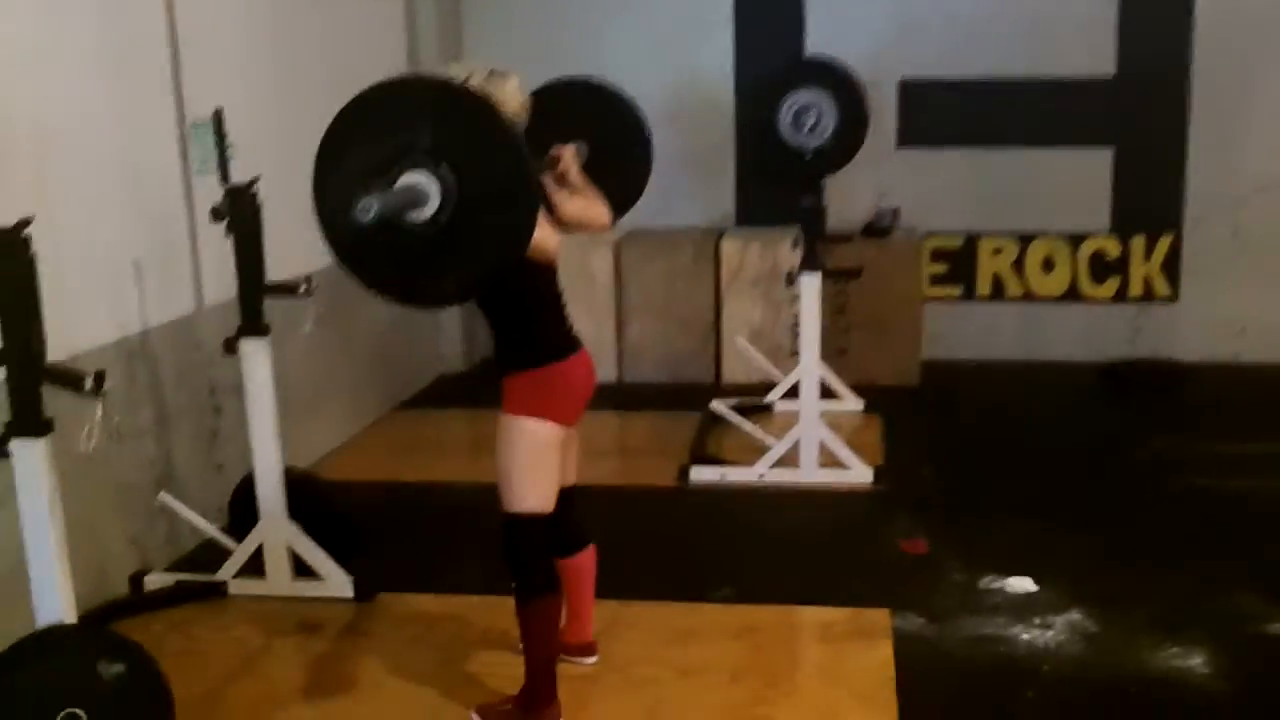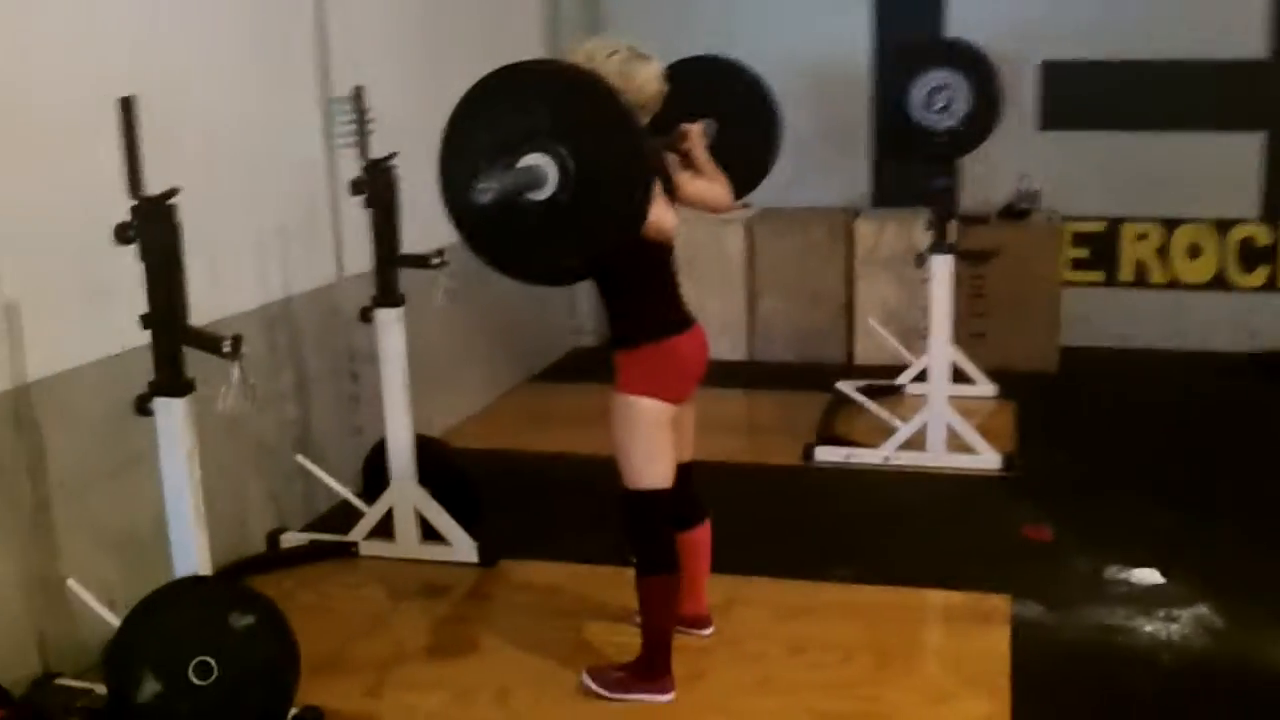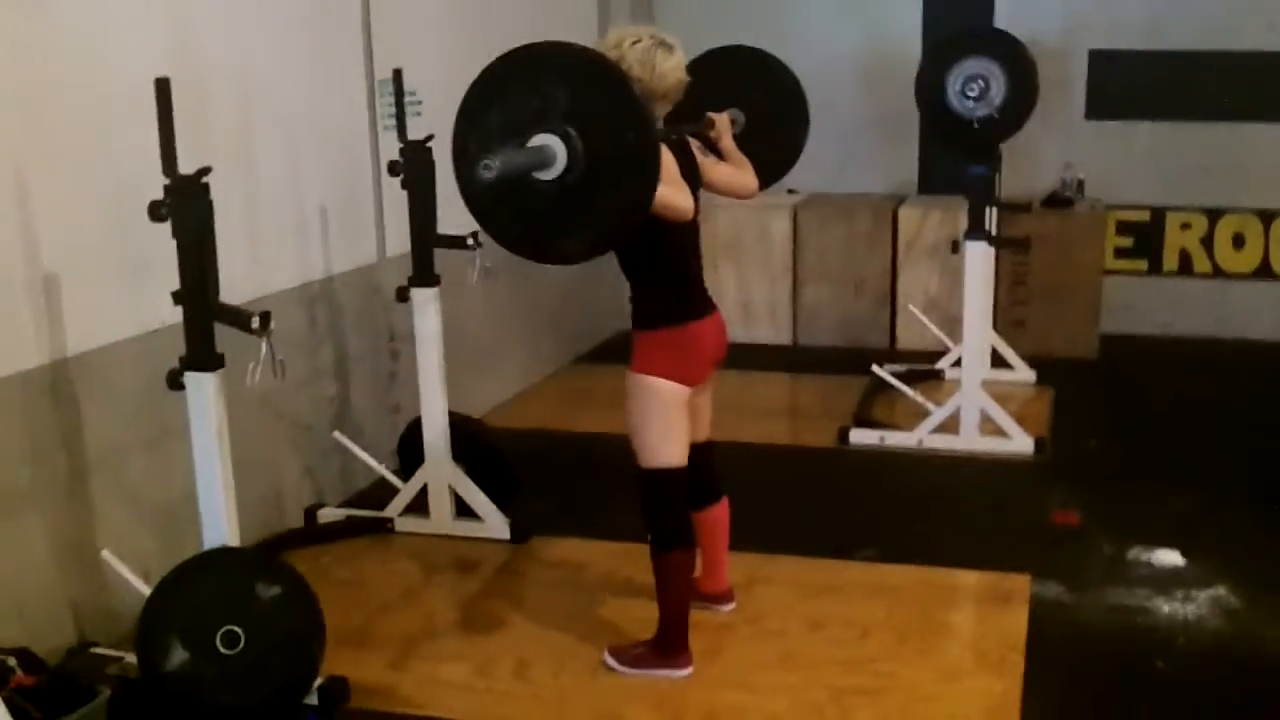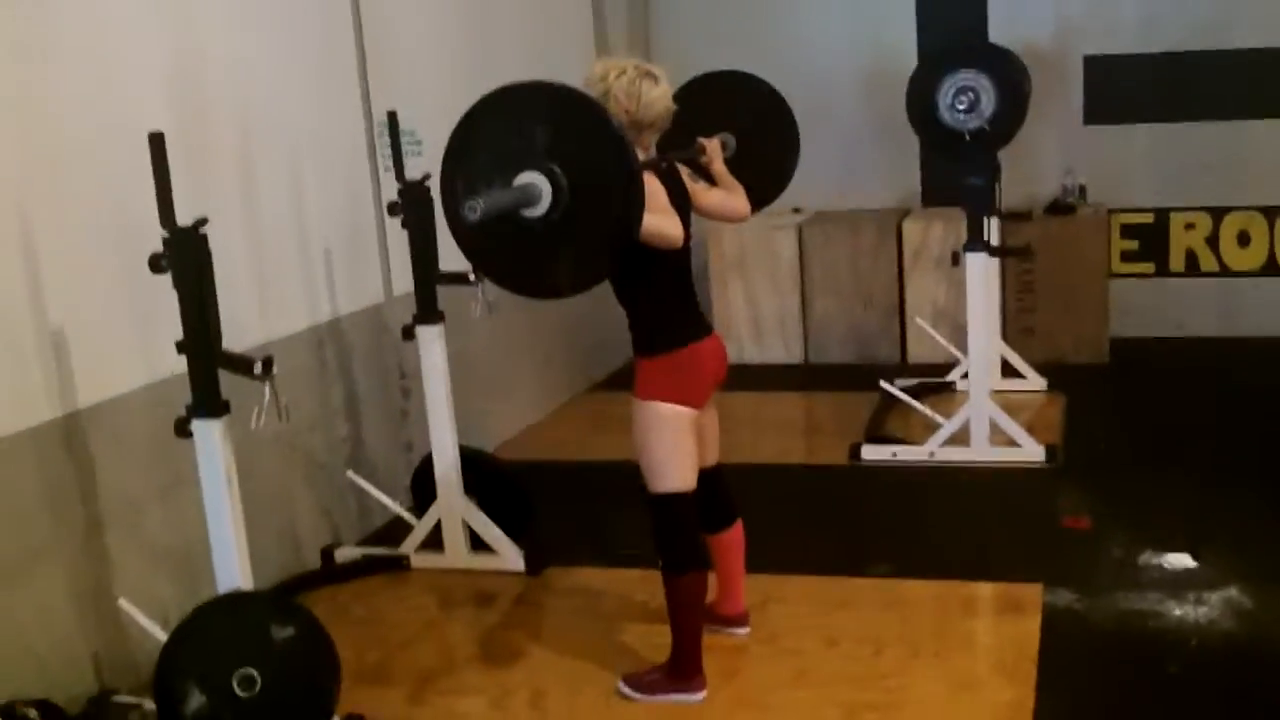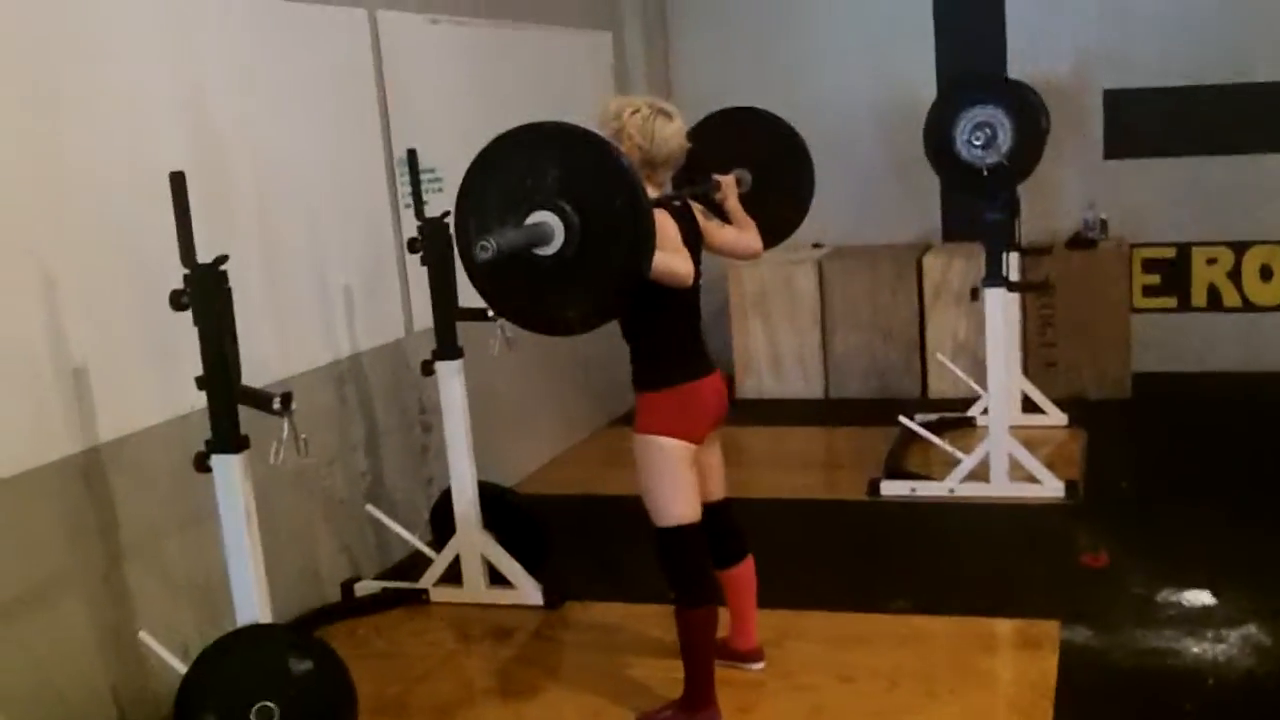
dt=0.3s
person 1, frame 1
right shoulder: (529, 178)
left elbow: (546, 244)
right elbow: (600, 215)
right wrist: (570, 170)
left hip: (538, 380)
right hip: (566, 365)
left knee: (526, 538)
right knee: (559, 514)
right ankle: (577, 634)
person 1, frame 2
right shoulder: (655, 158)
left elbow: (662, 222)
right elbow: (722, 196)
right wrist: (698, 148)
left hip: (649, 356)
right hip: (680, 341)
left knee: (647, 510)
right knee: (677, 488)
left ankle: (652, 671)
right ankle: (692, 607)
person 1, frame 3
right shoulder: (680, 145)
left elbow: (679, 205)
right elbow: (747, 183)
right wrist: (724, 137)
left hip: (668, 338)
right hip: (701, 325)
left knee: (662, 491)
right knee: (697, 469)
left ankle: (670, 645)
right ankle: (713, 583)
person 1, frame 4
right shoulder: (671, 171)
left elbow: (669, 232)
right elbow: (739, 207)
right wrist: (716, 161)
left hip: (668, 364)
right hip: (700, 349)
left knee: (673, 514)
right knee: (708, 489)
left ankle: (684, 671)
right ankle: (731, 605)
person 1, frame 5
right shoulder: (684, 209)
left elbow: (679, 270)
right elbow: (751, 244)
right wrist: (730, 198)
left hip: (669, 400)
right hip: (703, 386)
left knee: (681, 548)
right knee: (717, 522)
right ankle: (744, 641)
